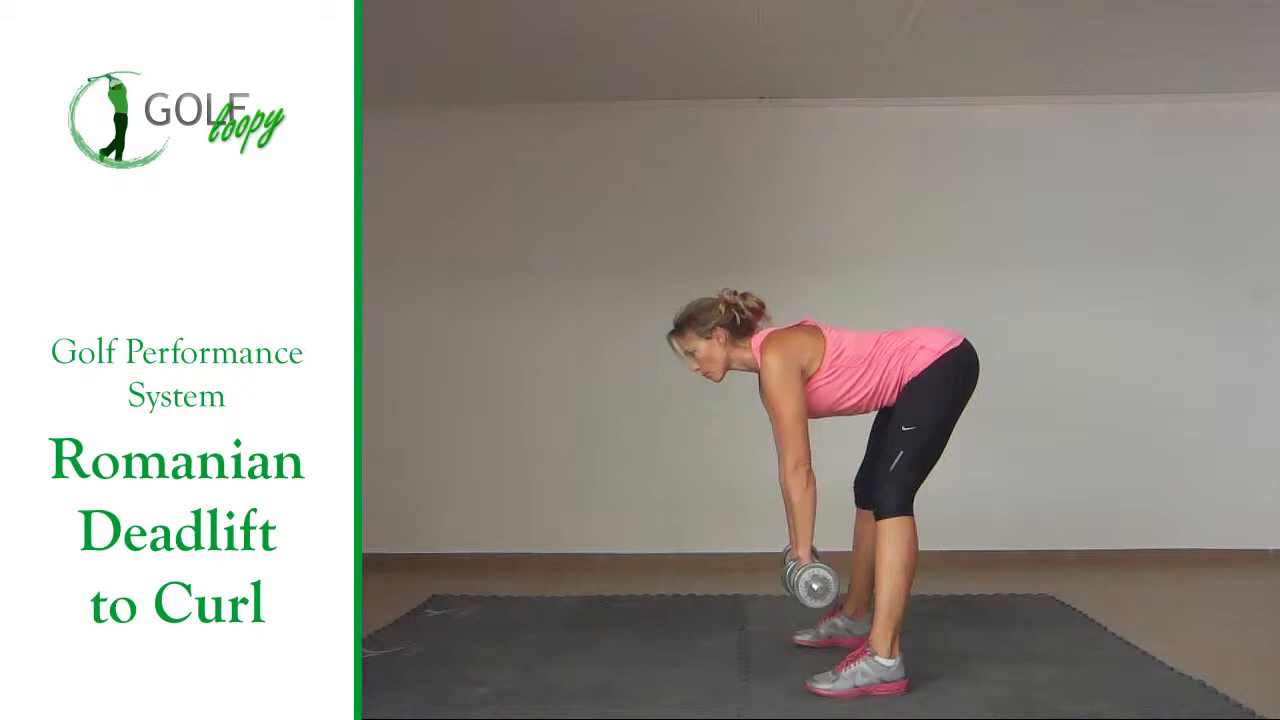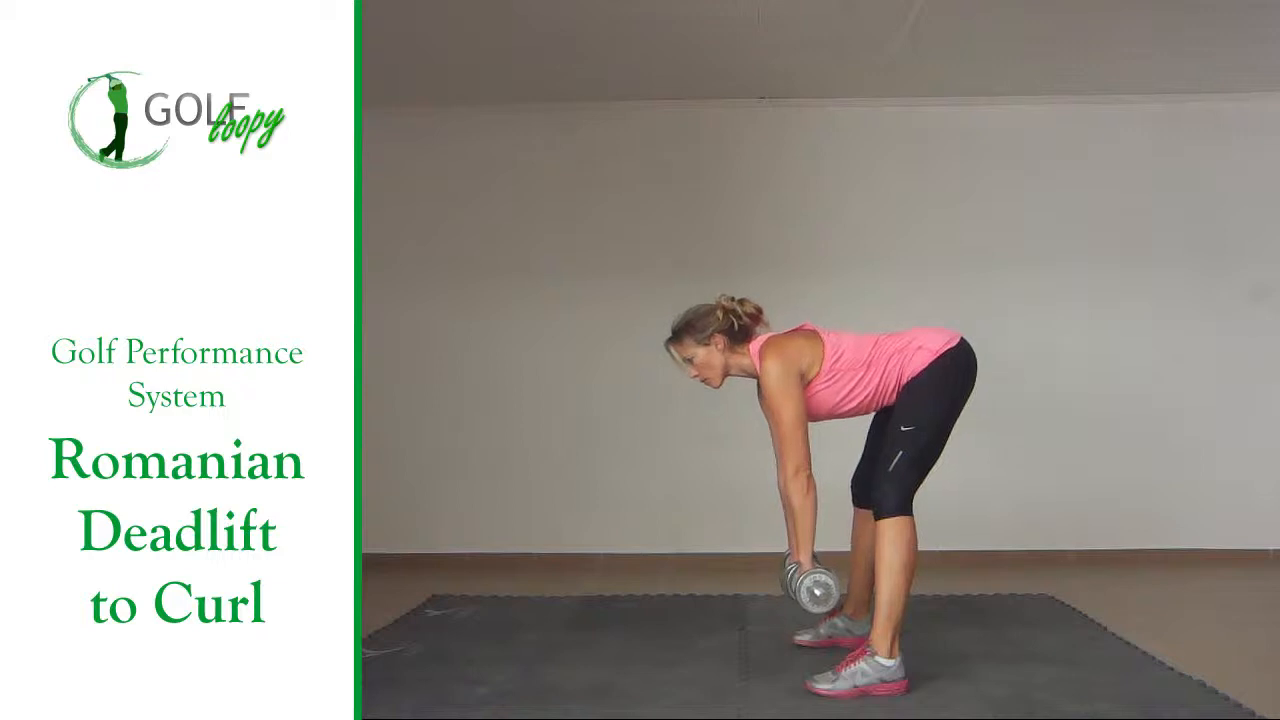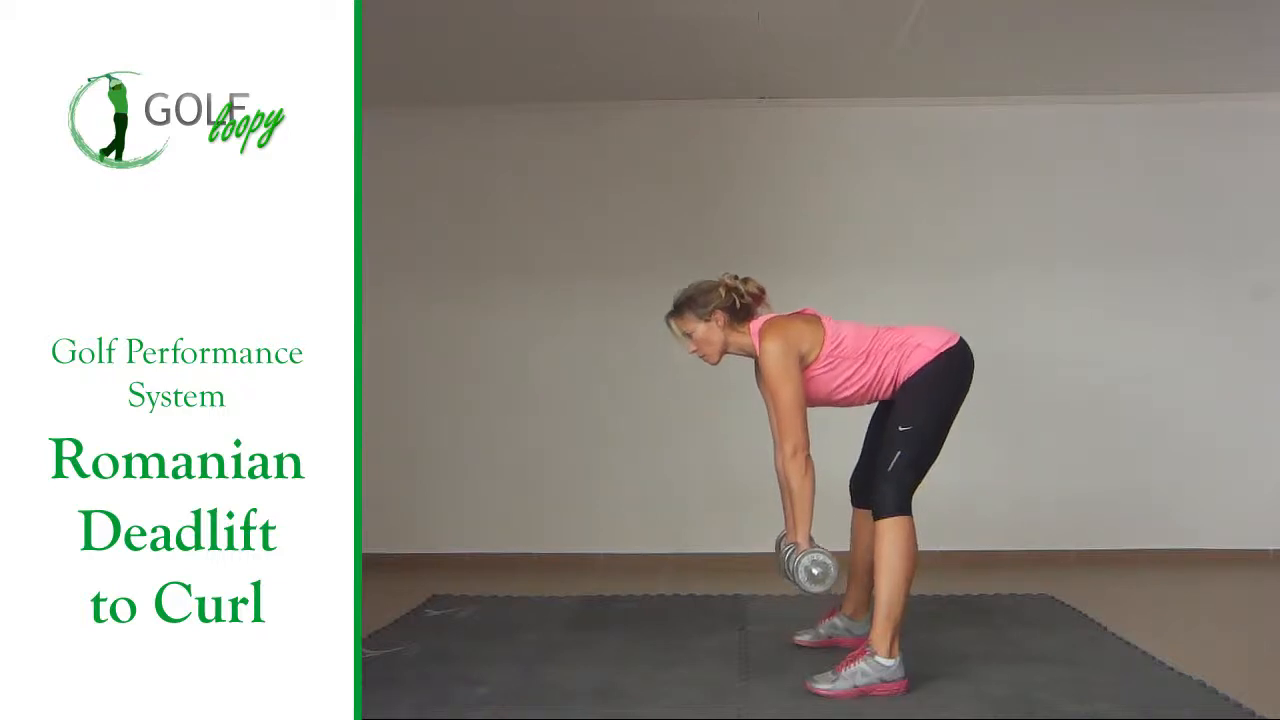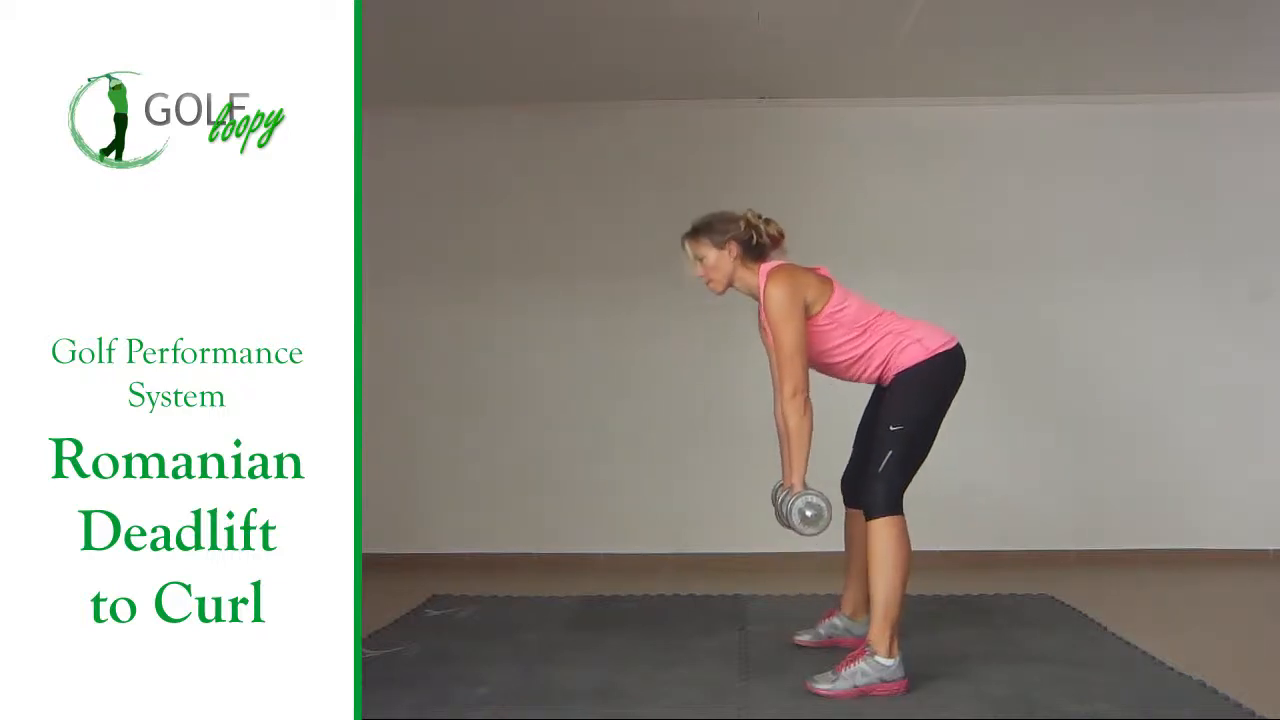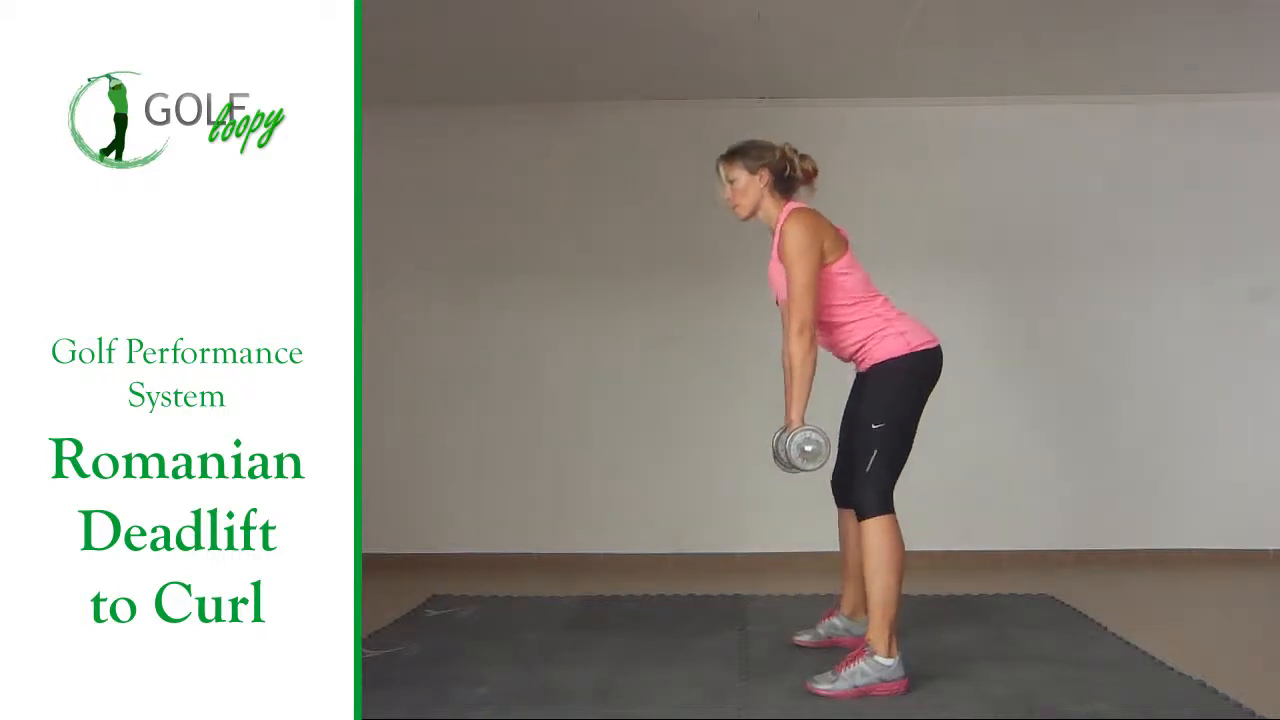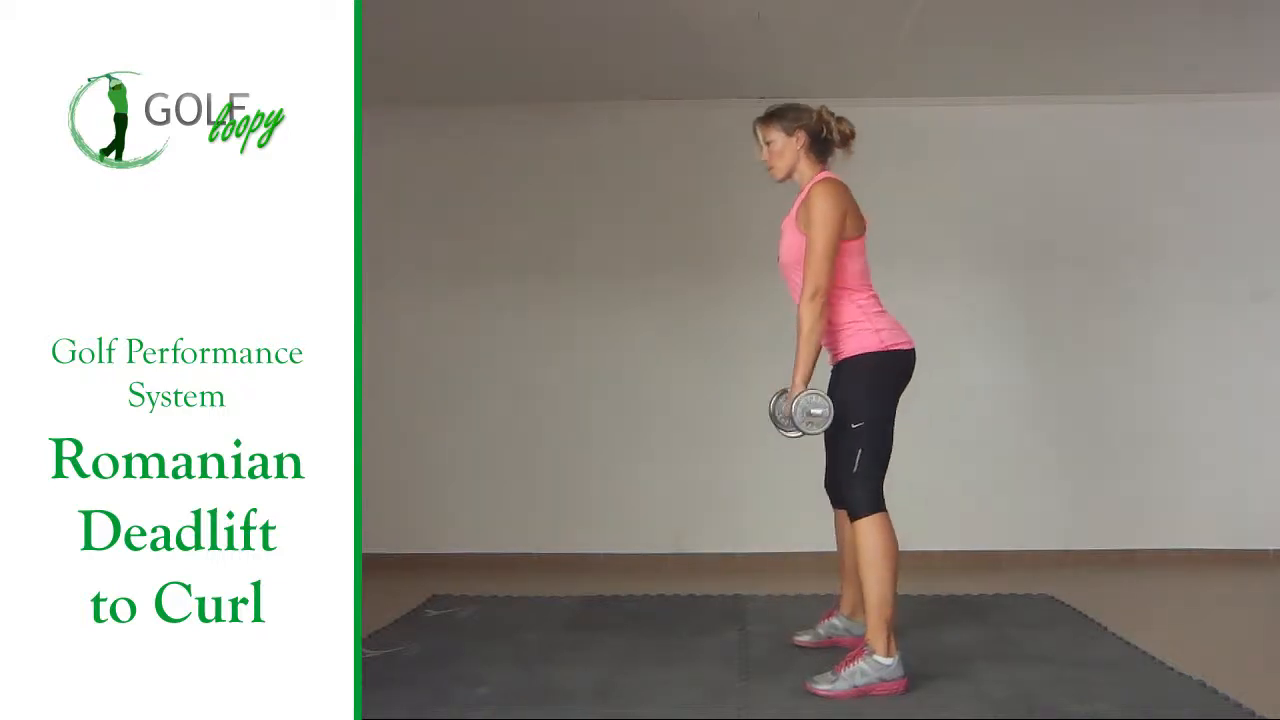
dt=0.3s
person 1, frame 1
left shoulder: (776, 355)
right shoulder: (770, 365)
left elbow: (799, 468)
right elbow: (789, 466)
left wrist: (804, 552)
right wrist: (797, 545)
left hip: (940, 365)
right hip: (920, 372)
left knee: (889, 494)
right knee: (869, 490)
left ankle: (883, 660)
right ankle: (854, 618)
person 1, frame 2
left shoulder: (775, 361)
right shoulder: (767, 373)
left elbow: (800, 474)
right elbow: (786, 472)
left wrist: (805, 558)
right wrist: (795, 550)
left hip: (939, 365)
right hip: (916, 374)
left knee: (889, 494)
right knee: (866, 489)
left ankle: (884, 660)
right ankle: (854, 619)
person 1, frame 3
left shoulder: (775, 342)
right shoulder: (765, 357)
left elbow: (798, 454)
right elbow: (784, 454)
left wrist: (803, 538)
right wrist: (792, 531)
left hip: (937, 364)
right hip: (915, 372)
left knee: (888, 494)
right knee: (864, 489)
left ankle: (883, 660)
right ankle: (853, 618)
person 1, frame 4
left shoulder: (780, 284)
right shoulder: (767, 299)
left elbow: (798, 396)
right elbow: (784, 398)
left wrist: (798, 482)
right wrist: (788, 477)
left hip: (928, 363)
right hip: (906, 369)
left knee: (878, 495)
right knee: (856, 489)
left ankle: (883, 660)
right ankle: (852, 617)
person 1, frame 5
left shoulder: (798, 226)
right shoulder: (783, 239)
left elbow: (803, 332)
right elbow: (793, 338)
left wrist: (798, 421)
right wrist: (790, 420)
left hip: (902, 358)
right hip: (884, 363)
left knee: (869, 496)
right knee: (847, 487)
left ankle: (883, 659)
right ankle: (853, 617)
person 1, frame 6
left shoulder: (825, 193)
right shoulder: (810, 201)
left elbow: (818, 294)
right elbow: (814, 297)
left wrist: (798, 380)
right wrist: (804, 378)
left hip: (872, 356)
right hip: (856, 359)
left knee: (861, 495)
right knee: (842, 491)
left ankle: (882, 659)
right ankle: (851, 616)
